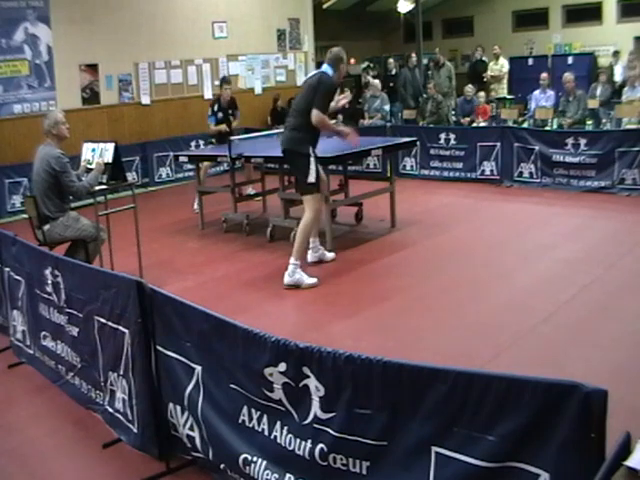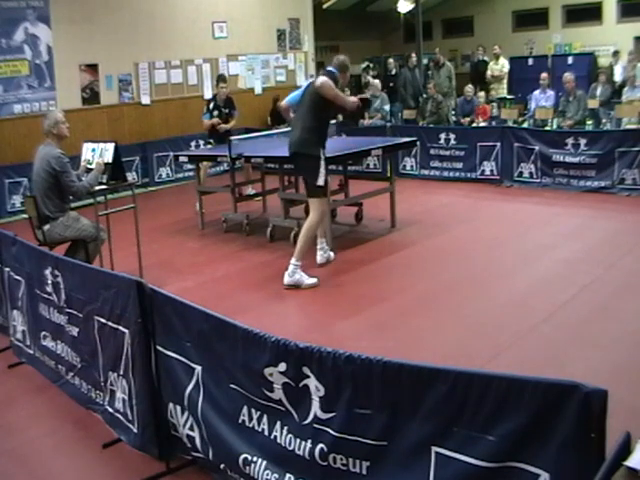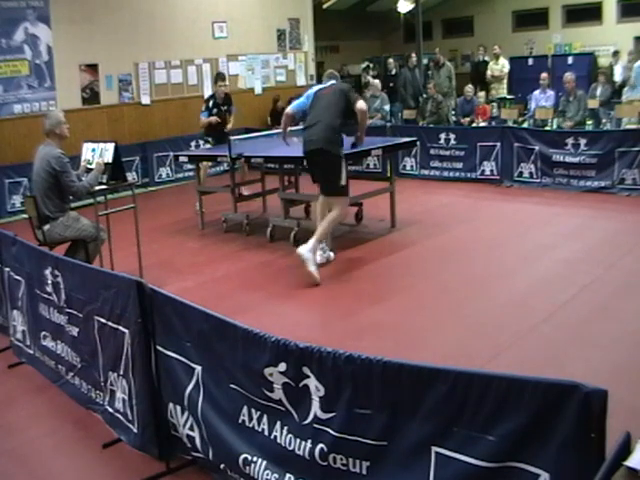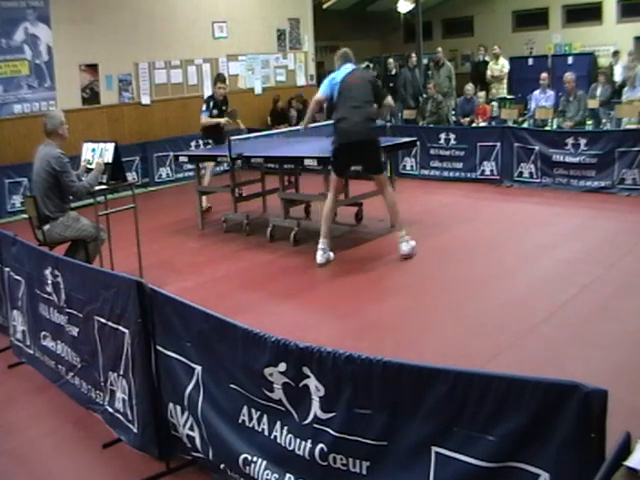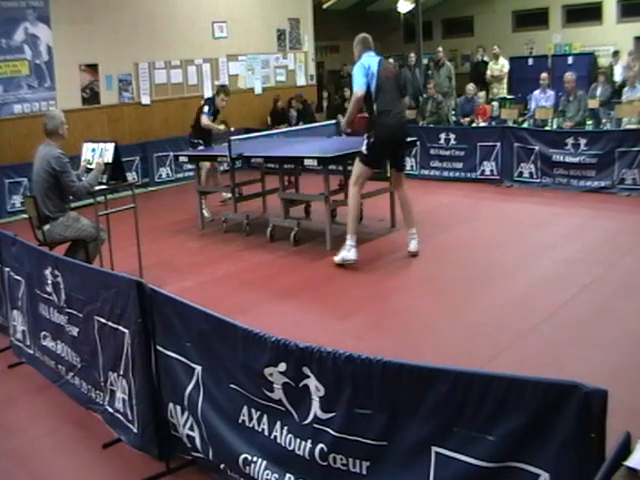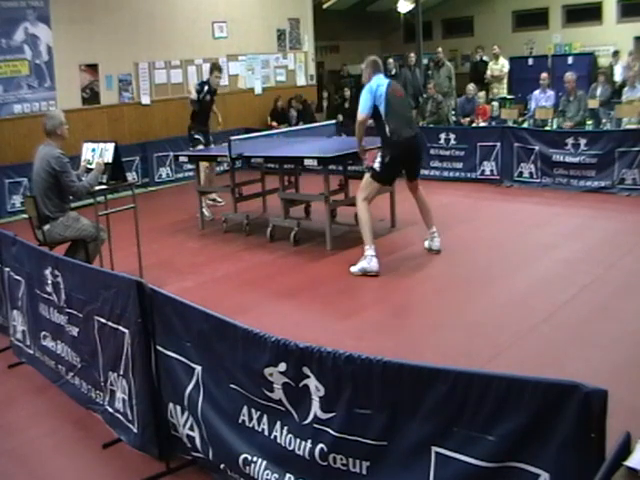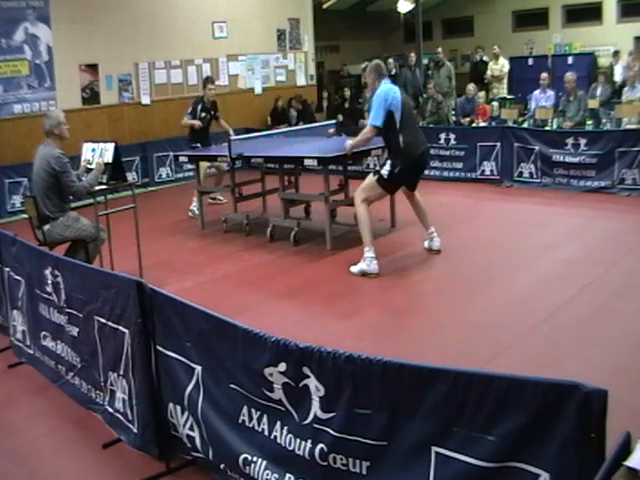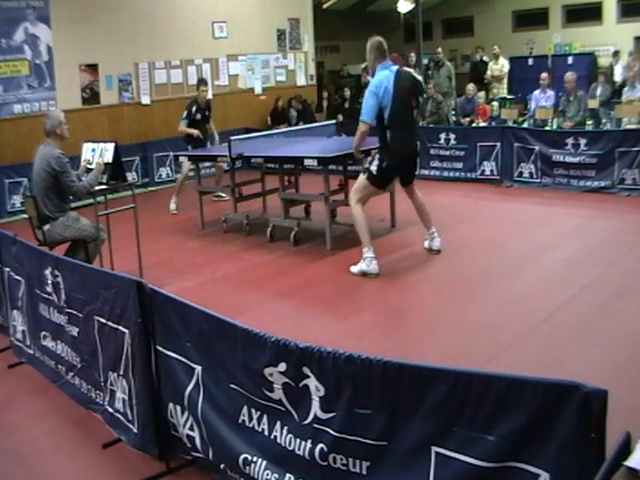
dt=0.3s
person 1, frame 1
left shoulder: (317, 77)
right shoulder: (326, 81)
right elbow: (317, 120)
left wrist: (334, 105)
right wrist: (339, 130)
left hip: (294, 141)
right hip: (300, 145)
left knee: (322, 186)
right knee: (313, 208)
left ankle: (315, 249)
right ankle: (293, 271)
person 1, frame 2
left shoulder: (316, 81)
right shoulder: (329, 78)
left elbow: (284, 105)
right elbow: (321, 83)
left wrist: (292, 121)
right wrist: (346, 101)
left hip: (299, 144)
right hip: (309, 147)
left knee: (322, 192)
right knee: (318, 210)
left ankle: (322, 249)
right ankle: (294, 271)
person 1, frame 3
left shoulder: (313, 91)
right shoulder: (345, 89)
left elbow: (288, 113)
right elbow: (362, 110)
left wrist: (284, 133)
right wrist: (361, 133)
left hip: (310, 145)
right hip: (329, 145)
left knee: (326, 194)
right knee: (340, 208)
left ankle: (322, 249)
right ankle: (310, 247)
person 1, frame 4
left shoulder: (334, 77)
right shoulder: (368, 76)
left elbow: (318, 99)
right elbow: (388, 104)
left wrist: (306, 121)
left hip: (343, 136)
right hip: (366, 135)
left knee: (333, 192)
right knee: (384, 187)
left ankle: (323, 249)
right ankle: (403, 241)
person 1, frame 5
left shoulder: (362, 65)
right shoulder: (390, 67)
left elbow: (358, 95)
right elbow: (404, 102)
left wrist: (347, 118)
left hip: (380, 129)
right hip: (400, 127)
left knee: (355, 185)
right knee: (399, 186)
left ankle: (350, 246)
right ankle: (413, 240)
person 1, frame 6
left shoulder: (371, 87)
right shoulder: (397, 87)
left elbow: (362, 119)
left wrist: (359, 144)
left hip: (395, 146)
right hip: (414, 142)
left knee: (363, 197)
right knee: (415, 190)
left ankle: (370, 258)
right ankle: (434, 237)
person 1, frame 7
left shoulder: (382, 95)
right shoulder: (397, 91)
left elbow: (371, 132)
left wrist: (351, 144)
left hip: (404, 157)
right hip: (420, 154)
left knee: (361, 198)
right knee: (410, 193)
left ankle: (369, 259)
right ankle: (433, 238)
person 1, frame 8
left shoulder: (376, 84)
right shoulder: (404, 75)
left elbow: (365, 128)
right elbow: (421, 89)
left wrist: (356, 147)
left hip: (392, 153)
right hip: (411, 148)
left knee: (356, 198)
right knee: (410, 190)
left ankle: (369, 259)
right ankle: (433, 237)
person 2, frame 1
left shoulder: (43, 151)
right shoulder: (56, 156)
right elbow: (77, 192)
left wrist: (81, 171)
right wrist: (96, 172)
left hip: (45, 221)
right hip: (55, 224)
left knee: (88, 230)
right knee: (98, 233)
person 2, frame 2
left shoulder: (43, 150)
right shoulder: (56, 156)
right elbow: (77, 192)
left wrist: (81, 171)
right wrist: (96, 172)
left hip: (45, 221)
right hip: (54, 224)
left knee: (87, 230)
right knee: (98, 233)
person 2, frame 3
left shoulder: (43, 151)
right shoulder: (56, 156)
right elbow: (77, 191)
left wrist: (81, 171)
right wrist: (96, 172)
left hip: (45, 220)
right hip: (54, 224)
left knee: (88, 230)
right knee: (98, 233)
person 2, frame 4
left shoulder: (43, 150)
right shoulder: (56, 156)
right elbow: (77, 192)
left wrist: (81, 171)
right wrist: (96, 172)
left hip: (45, 221)
right hip: (54, 224)
left knee: (87, 230)
right knee: (98, 233)
person 2, frame 5
left shoulder: (43, 151)
right shoulder: (56, 156)
right elbow: (77, 191)
left wrist: (81, 171)
right wrist: (96, 172)
left hip: (45, 221)
right hip: (54, 224)
left knee: (88, 230)
right knee: (98, 233)
person 2, frame 6
left shoulder: (43, 151)
right shoulder: (56, 156)
right elbow: (77, 192)
left wrist: (81, 171)
right wrist: (96, 172)
left hip: (45, 221)
right hip: (54, 224)
left knee: (87, 230)
right knee: (98, 233)
person 2, frame 7
left shoulder: (43, 150)
right shoulder: (56, 156)
right elbow: (77, 192)
left wrist: (81, 171)
right wrist: (96, 172)
left hip: (45, 221)
right hip: (54, 225)
left knee: (88, 230)
right knee: (98, 233)
person 2, frame 8
left shoulder: (43, 150)
right shoulder: (56, 156)
right elbow: (77, 192)
left wrist: (81, 171)
right wrist: (96, 172)
left hip: (45, 221)
right hip: (54, 224)
left knee: (87, 230)
right knee: (98, 233)
person 3, frame 1
left shoulder: (233, 101)
right shoulder: (214, 105)
left elbow: (236, 120)
right elbow: (211, 130)
left wrist: (232, 126)
right wrist: (219, 128)
left hip: (230, 138)
right hip: (216, 140)
right knee: (205, 164)
left ankle: (248, 189)
right ankle: (198, 198)
person 3, frame 2
left shoulder: (230, 101)
right shoulder: (210, 103)
right elbow: (205, 127)
left wrist: (227, 126)
right wrist: (211, 122)
left hip: (228, 138)
right hip: (213, 140)
left knee: (247, 161)
right knee: (205, 164)
left ankle: (248, 189)
person 3, frame 3
left shoulder: (228, 98)
right shoulder: (209, 102)
right elbow: (201, 124)
left wrist: (231, 124)
right wrist: (209, 120)
left hip: (225, 138)
right hip: (211, 138)
left knee: (243, 163)
right knee: (205, 165)
left ankle: (240, 190)
person 3, frame 4
left shoulder: (224, 99)
right shoulder: (208, 102)
right elbow: (203, 122)
left wrist: (239, 123)
right wrist: (219, 120)
left hip: (222, 138)
right hip: (209, 139)
right knee: (210, 165)
left ankle: (237, 190)
right ankle: (203, 200)
person 3, frame 5
left shoulder: (217, 107)
right shoulder: (208, 105)
right elbow: (203, 122)
left wrist: (216, 128)
right wrist: (218, 127)
left hip: (207, 138)
right hip: (197, 138)
left knee: (214, 165)
right knee: (206, 166)
left ankle: (221, 193)
right ankle: (202, 205)
person 3, frame 6
left shoulder: (214, 90)
right shoulder: (203, 86)
right elbow: (192, 88)
left wrist: (218, 114)
right wrist: (193, 95)
left hip: (205, 130)
right hip: (195, 131)
left knee: (212, 163)
right knee: (204, 165)
left ankle: (211, 196)
right ankle: (202, 205)
person 3, frame 7
left shoulder: (214, 104)
right shoulder: (197, 104)
left elbow: (219, 120)
right elbow: (183, 122)
left wrist: (229, 130)
right wrist: (194, 122)
left hip: (206, 141)
right hip: (195, 142)
left knee: (221, 167)
right knee: (203, 167)
left ankle: (214, 195)
right ankle: (194, 204)
person 3, frame 8
left shoulder: (208, 104)
right shoulder: (191, 107)
right elbow: (180, 128)
left wrist: (215, 133)
right wrist: (191, 131)
left hip: (204, 142)
right hip: (191, 143)
left knee: (220, 164)
right knee: (185, 172)
left ankle: (216, 192)
right ankle: (174, 200)
